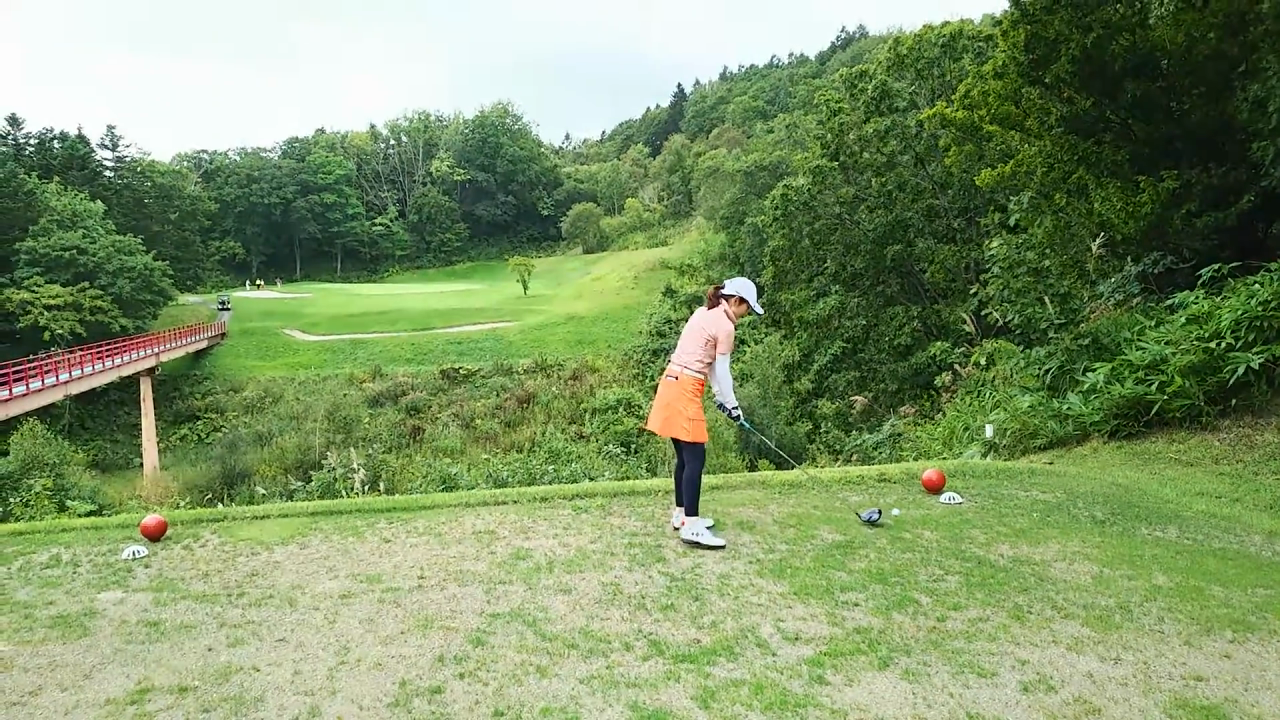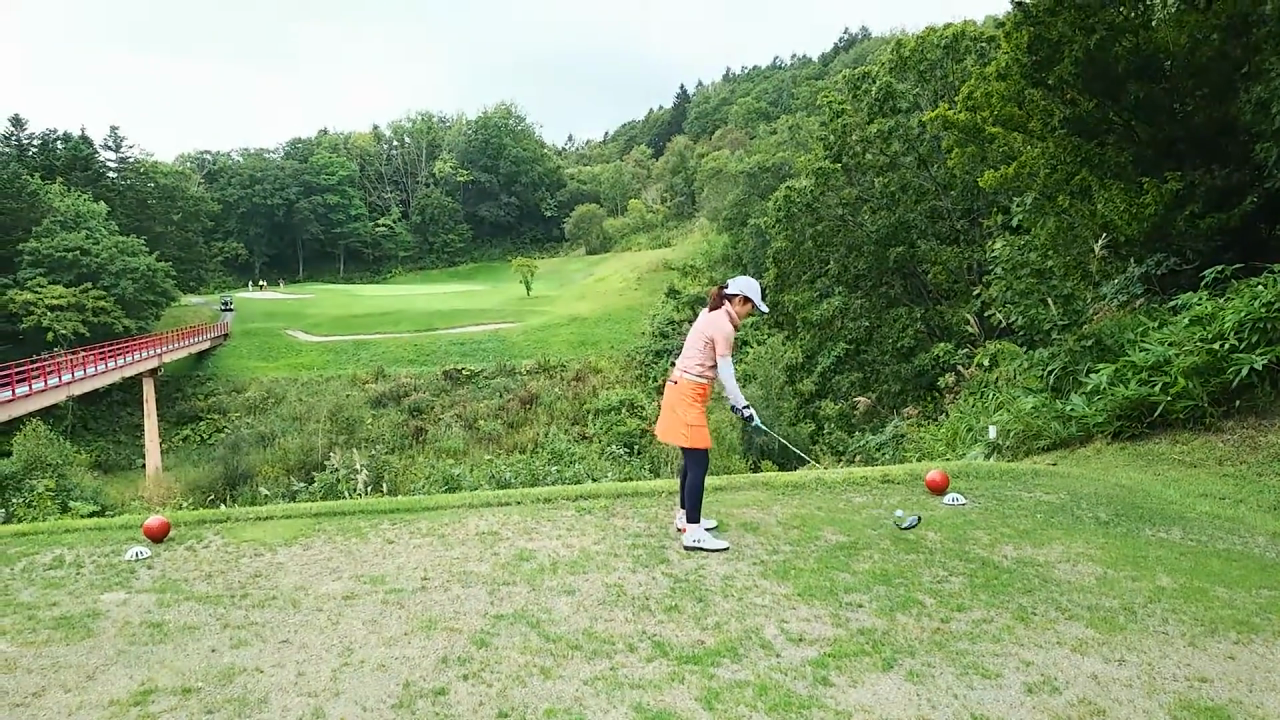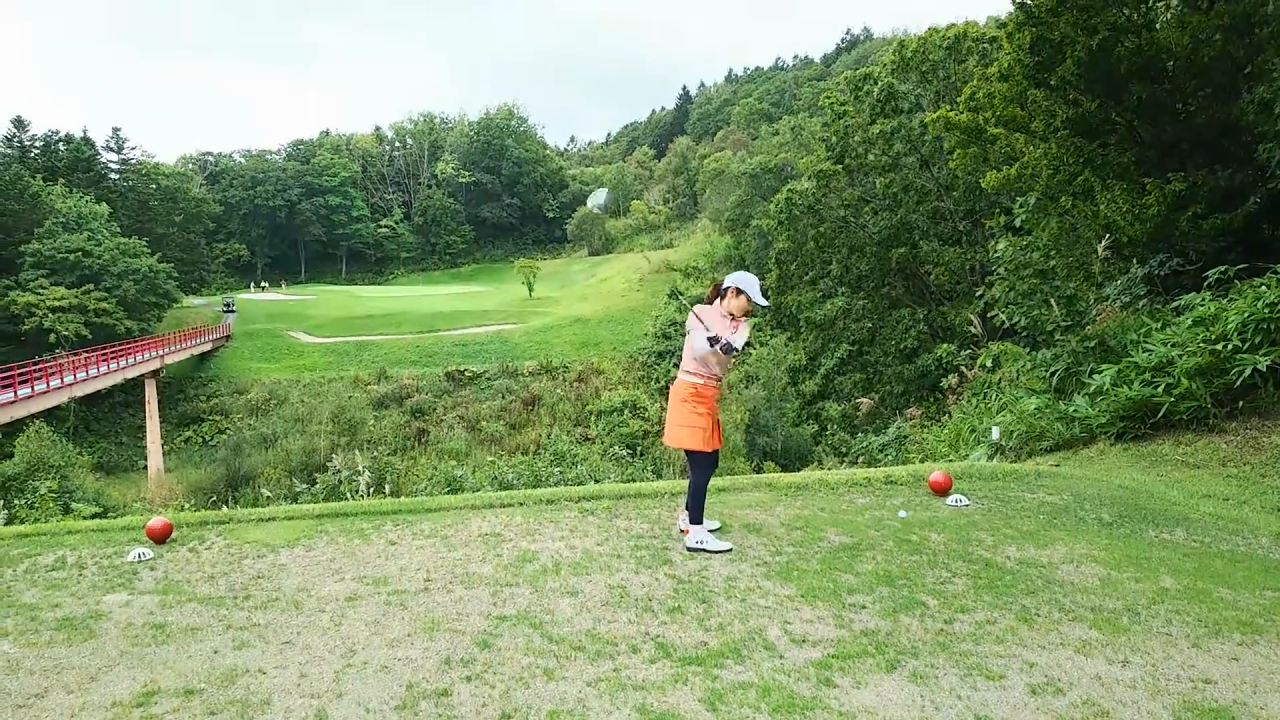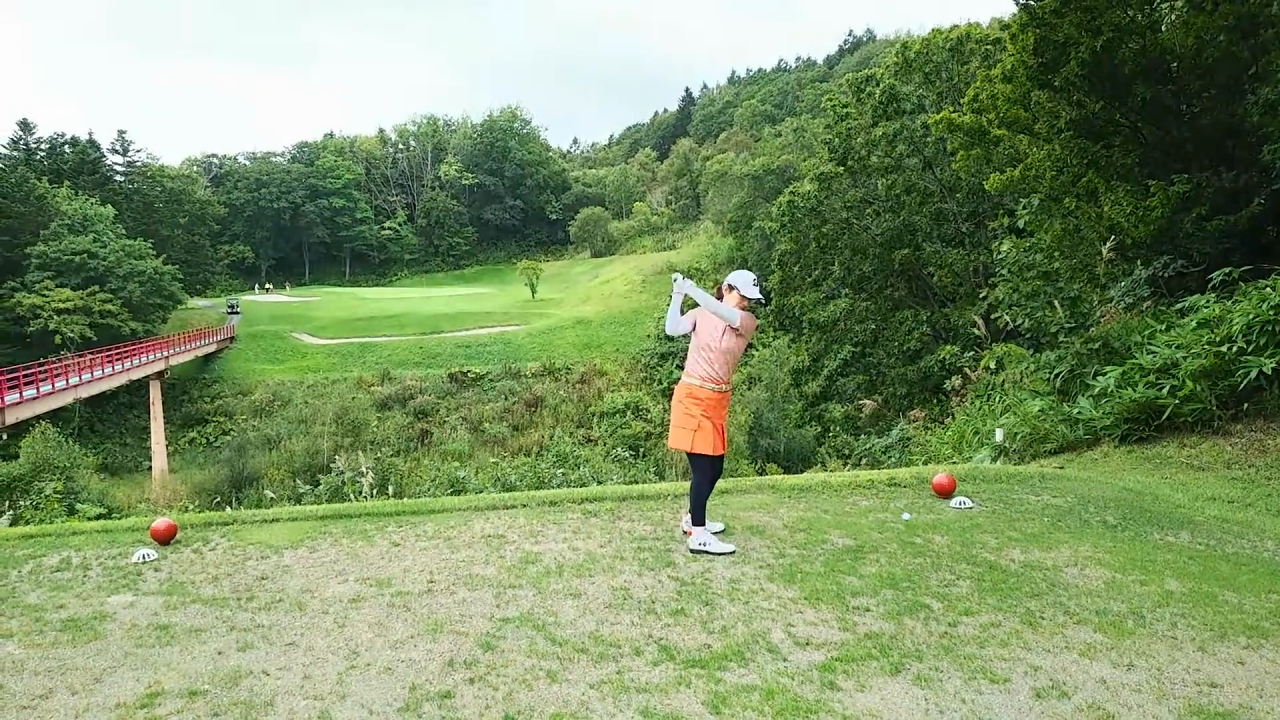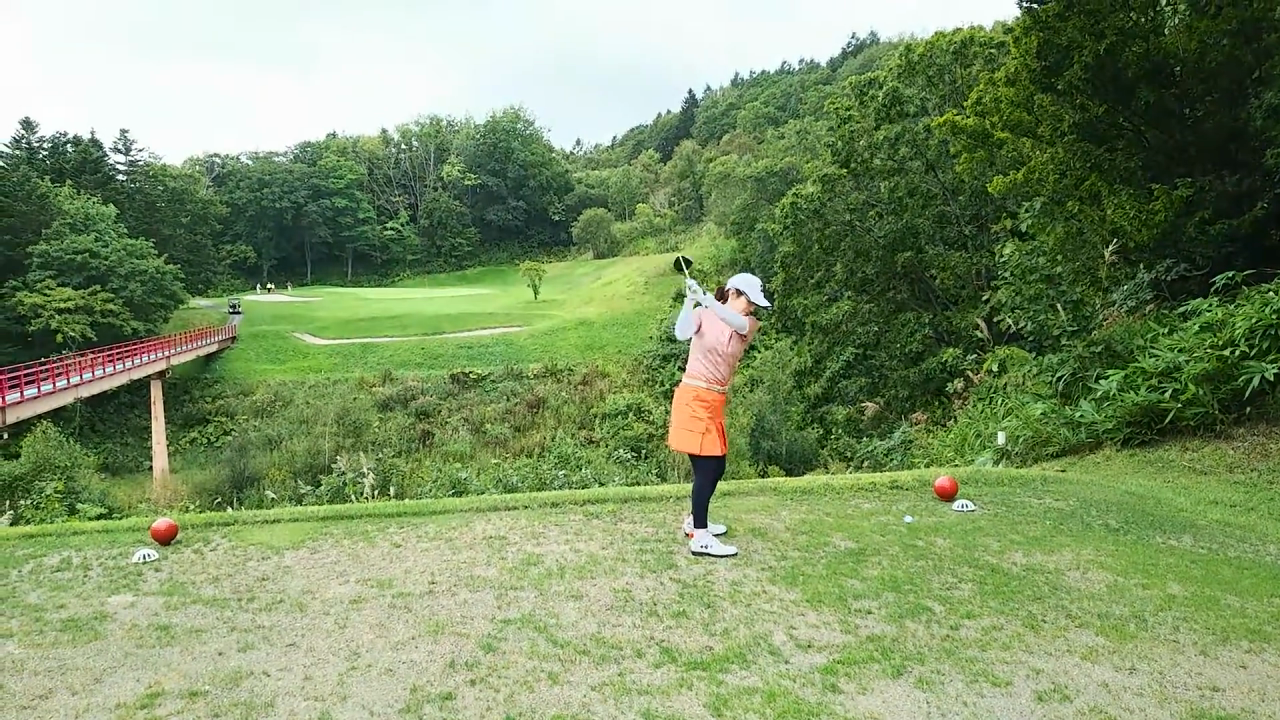
dt=0.3s
person 1, frame 1
left shoulder: (703, 313)
right shoulder: (725, 326)
right elbow: (722, 371)
left wrist: (718, 394)
right wrist: (731, 404)
left hip: (673, 383)
right hip: (684, 389)
left knee: (685, 456)
right knee: (695, 458)
left ankle: (682, 513)
right ankle: (691, 527)
person 1, frame 2
left shoulder: (711, 315)
right shoulder: (723, 327)
left elbow: (717, 367)
right elbow: (725, 373)
left wrist: (735, 400)
right wrist: (742, 404)
left hip: (683, 389)
right hip: (688, 394)
left knee: (692, 459)
right knee: (699, 462)
left ankle: (686, 515)
right ankle: (692, 532)
person 1, frame 3
left shoulder: (741, 324)
right shoulder: (701, 311)
left elbow: (738, 341)
right elbow: (698, 350)
left wrist: (728, 343)
right wrist: (707, 340)
left hip: (710, 397)
right hip: (690, 394)
left knee: (709, 462)
right knee: (701, 464)
left ankle: (689, 517)
right ankle: (695, 534)
person 1, frame 4
left shoulder: (747, 322)
right shoulder: (700, 314)
left elbow: (722, 313)
right elbow: (672, 329)
left wrist: (691, 289)
right wrist: (678, 295)
left hip: (718, 400)
right hip: (692, 396)
left knee: (714, 467)
right knee: (703, 468)
left ankle: (693, 519)
right ankle: (698, 536)
person 1, frame 5
left shoulder: (747, 324)
right shoulder: (701, 314)
left elbow: (739, 325)
right elbow: (681, 334)
left wrist: (705, 299)
right wrist: (691, 301)
left hip: (715, 402)
right hip: (694, 398)
left knee: (715, 466)
right knee: (706, 468)
left ankle: (695, 521)
right ankle: (700, 537)
